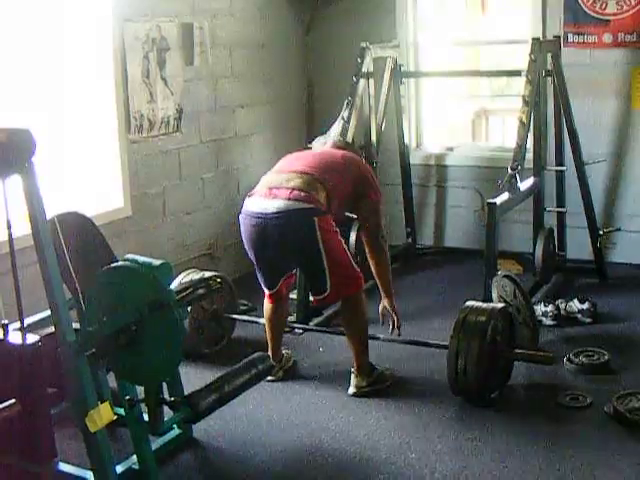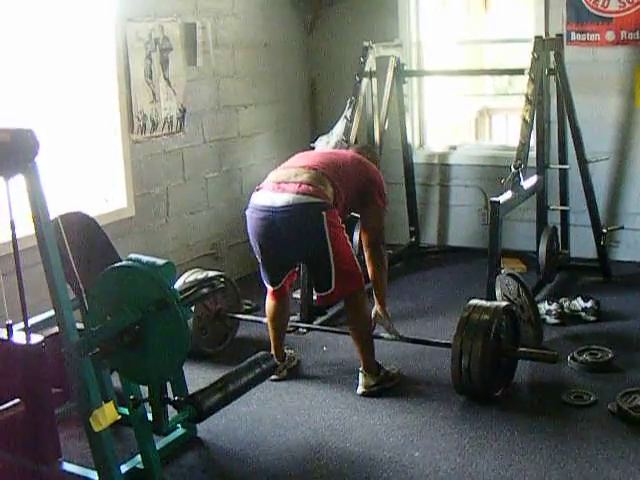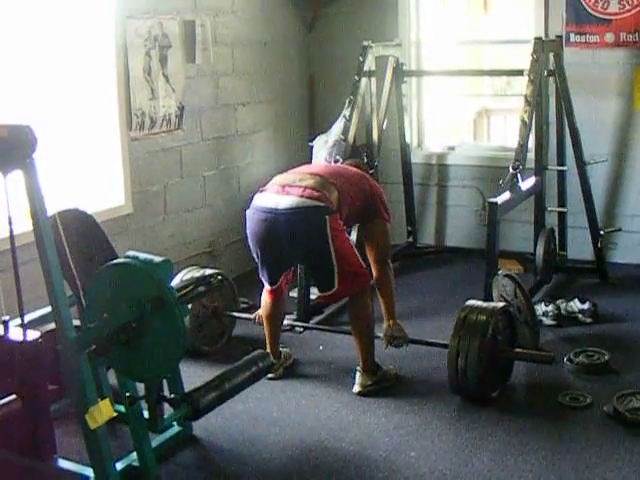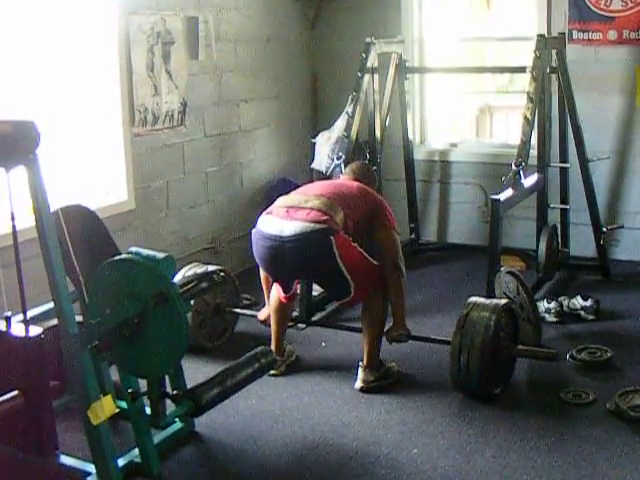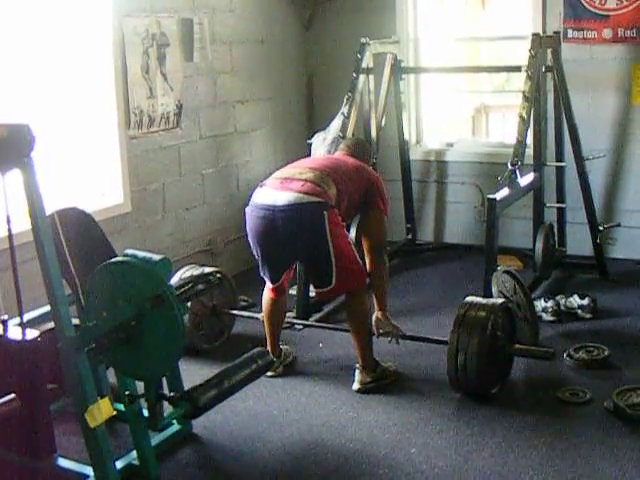
dt=1s
person 1, frame 1
left shoulder: (294, 157)
right shoulder: (359, 167)
right elbow: (374, 239)
right wrist: (388, 298)
left hip: (251, 213)
right hip: (299, 215)
left knee: (275, 289)
right knee: (350, 290)
left ankle: (276, 362)
right ankle: (363, 375)
person 1, frame 2
left shoulder: (306, 157)
right shoulder: (370, 172)
right elbow: (374, 246)
right wrist: (381, 305)
left hip: (258, 208)
right hip: (307, 210)
left knee: (276, 286)
right knee: (352, 290)
left ankle: (279, 361)
right ankle: (370, 374)
person 1, frame 3
left shoulder: (305, 171)
right shoulder: (369, 188)
right elbow: (381, 261)
left wrist: (266, 308)
right wrist: (391, 321)
left hip: (259, 210)
right hip: (309, 214)
left knee: (273, 284)
right knee: (358, 288)
left ankle: (273, 359)
right ankle: (368, 374)
person 1, frame 4
left shoulder: (309, 189)
right shoulder: (373, 200)
right elbow: (394, 266)
left wrist: (269, 305)
right wrist: (399, 323)
left hip: (262, 236)
right hip: (312, 238)
left knee: (284, 280)
right knee: (377, 285)
left ankle: (276, 355)
right ankle: (371, 370)
person 1, frame 5
left shoulder: (306, 163)
right shoulder: (369, 177)
right elbow: (375, 251)
right wrist: (381, 312)
left hip: (258, 208)
right hip: (307, 211)
left knee: (274, 282)
right knee: (355, 286)
left ankle: (273, 357)
right ankle: (368, 370)
